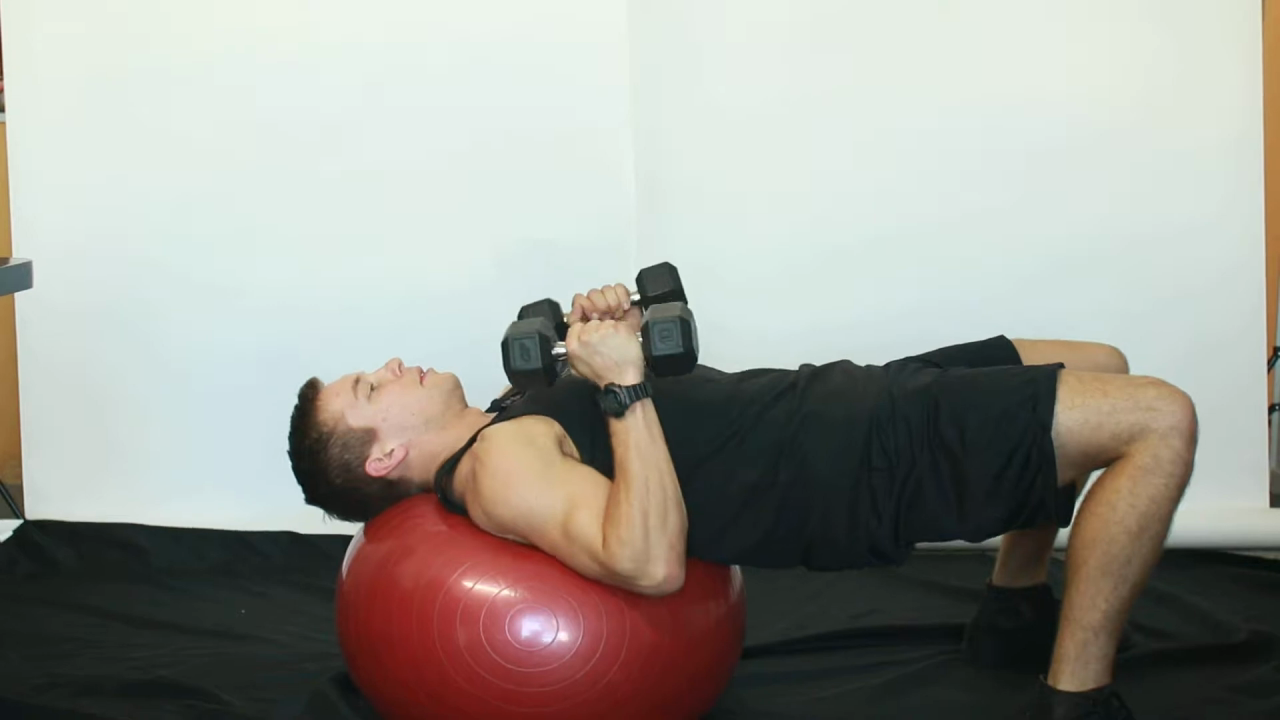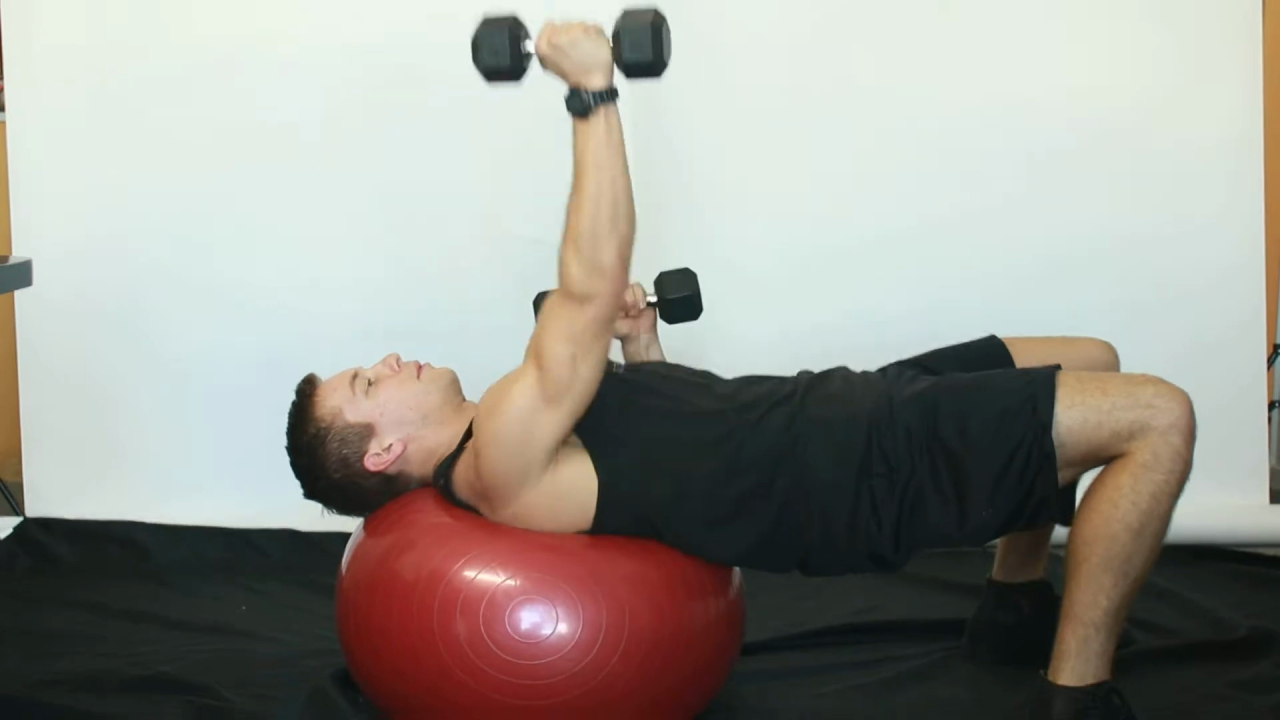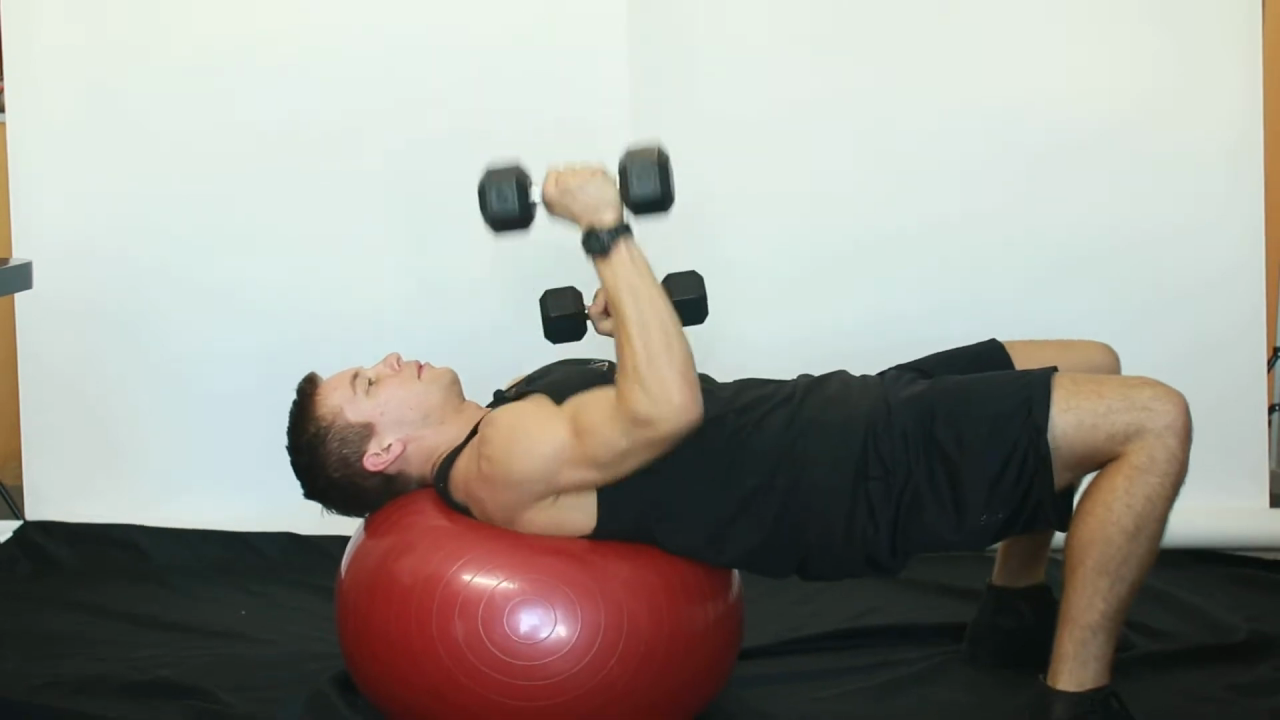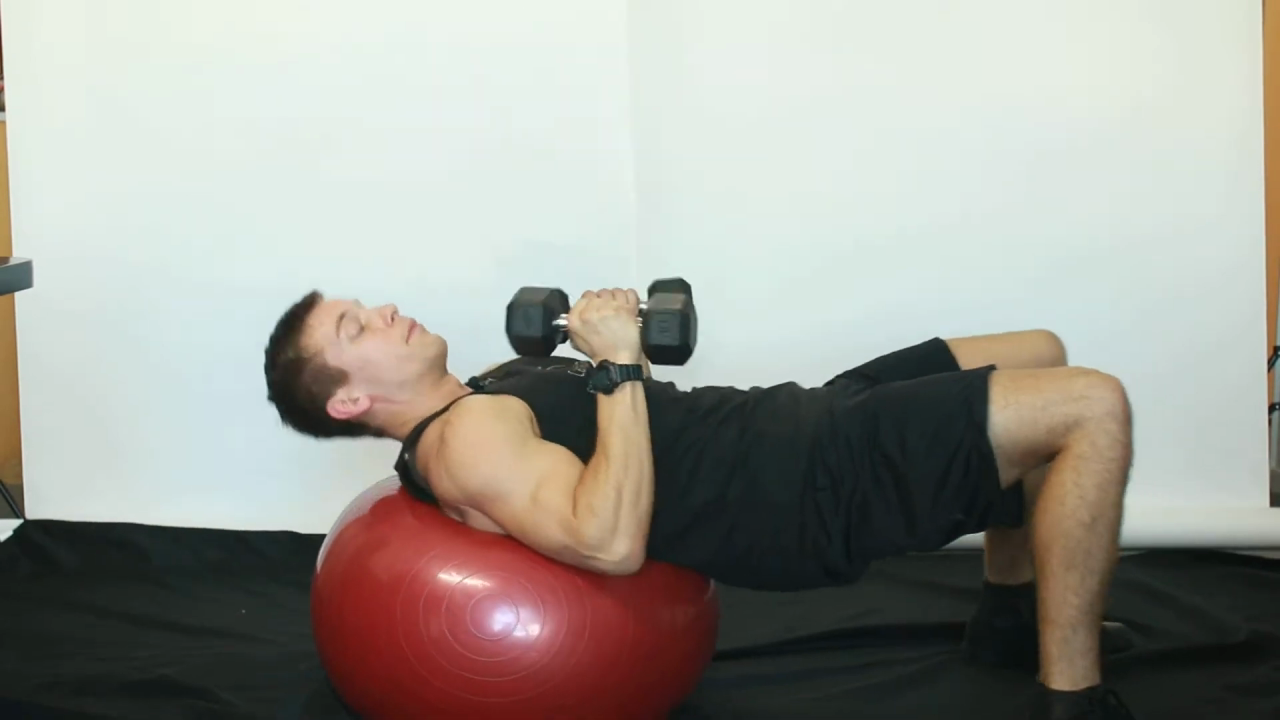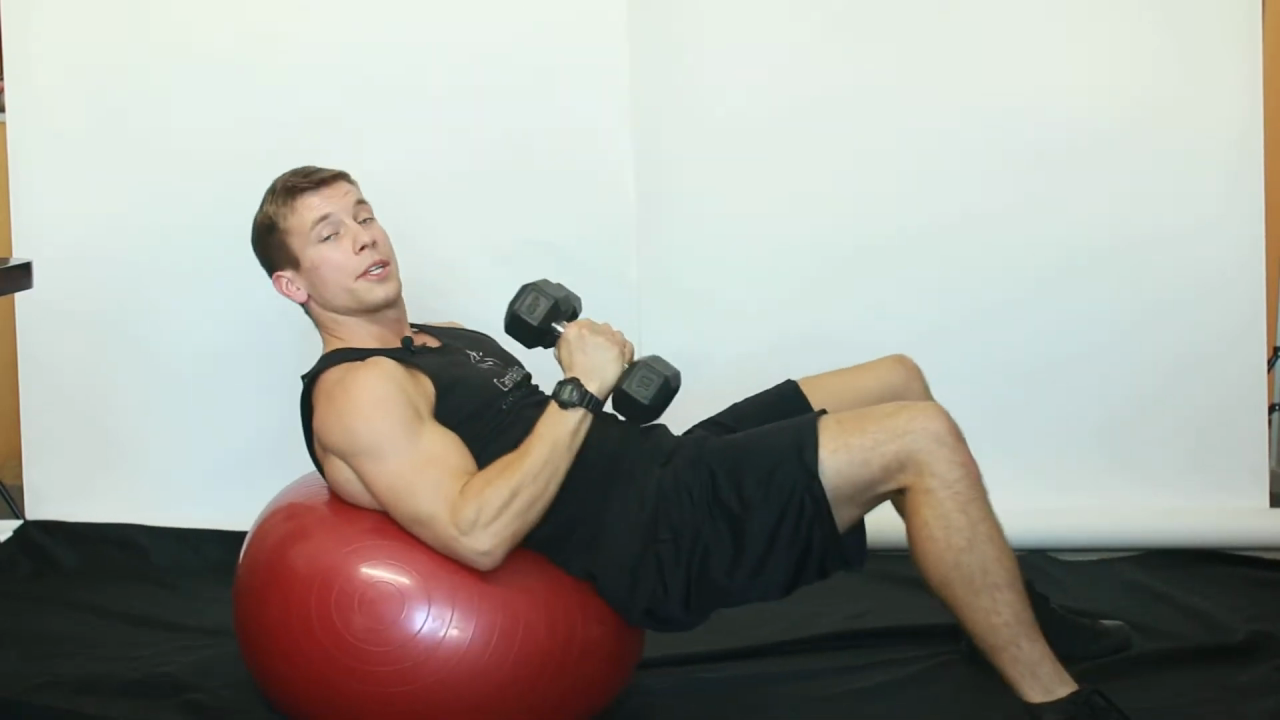
dt=0.7s
person 1, frame 1
left shoulder: (504, 431)
right shoulder: (497, 471)
right elbow: (653, 563)
left wrist: (622, 349)
right wrist: (625, 381)
left hip: (845, 415)
right hip: (855, 471)
left knee: (1101, 367)
right knee: (1160, 420)
left ankle: (1016, 610)
person 1, frame 2
left shoulder: (513, 429)
right shoulder: (503, 460)
right elbow: (595, 283)
left wrist: (638, 340)
right wrist: (592, 94)
left hip: (834, 418)
right hip: (855, 477)
left knee: (1090, 363)
right knee: (1156, 418)
left ankle: (1016, 606)
person 1, frame 3
left shoulder: (501, 424)
right shoulder: (498, 465)
right elbow: (670, 408)
left wrist: (628, 292)
right wrist: (606, 228)
left hip: (837, 422)
right hip: (852, 478)
left knee: (1093, 365)
right knee: (1151, 419)
left ankle: (1015, 614)
person 1, frame 4
left shoulder: (479, 402)
right shoulder: (460, 443)
right elbow: (614, 541)
left wrist: (612, 349)
right wrist: (618, 364)
left hip: (791, 428)
right hip: (802, 492)
left knee: (1036, 356)
right knee: (1091, 407)
left ankle: (1011, 613)
person 1, frame 5
left shoulder: (430, 341)
right shoulder: (356, 392)
right elbow: (478, 533)
left wrist: (594, 372)
right wrist: (577, 390)
left hip: (664, 473)
right hip: (655, 535)
left knee: (896, 381)
right knee: (922, 443)
left ankle: (1010, 609)
